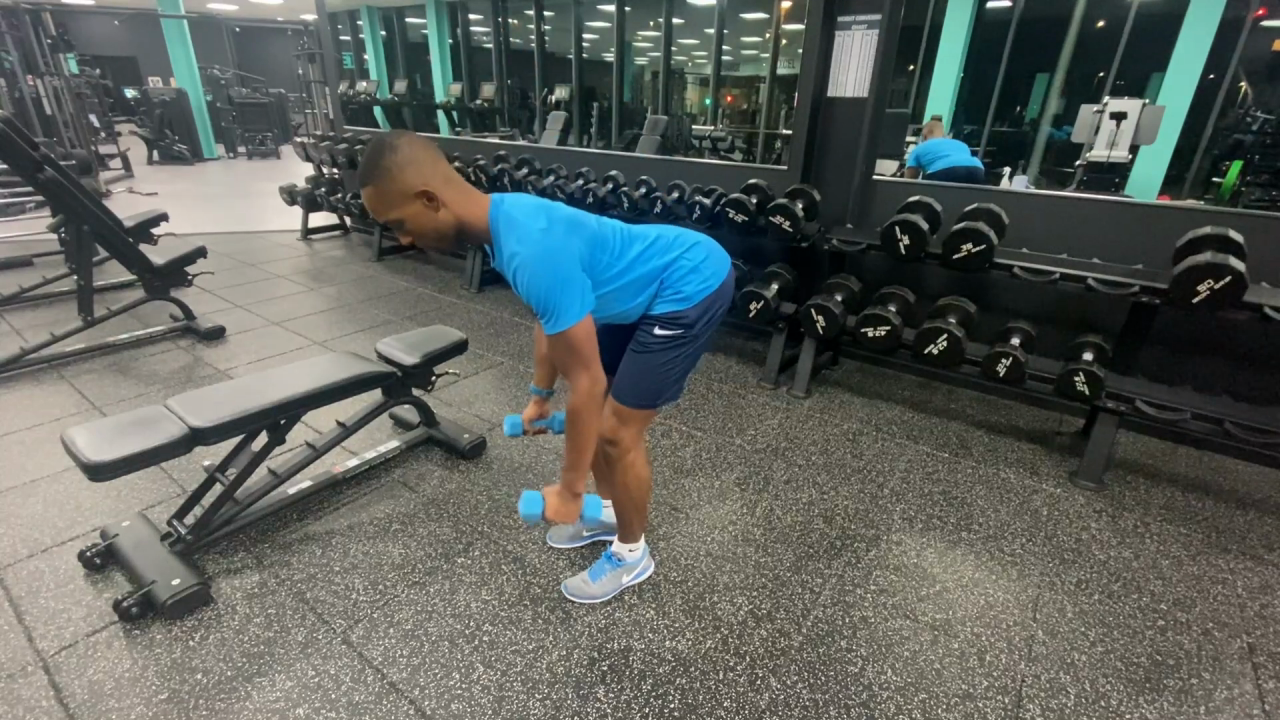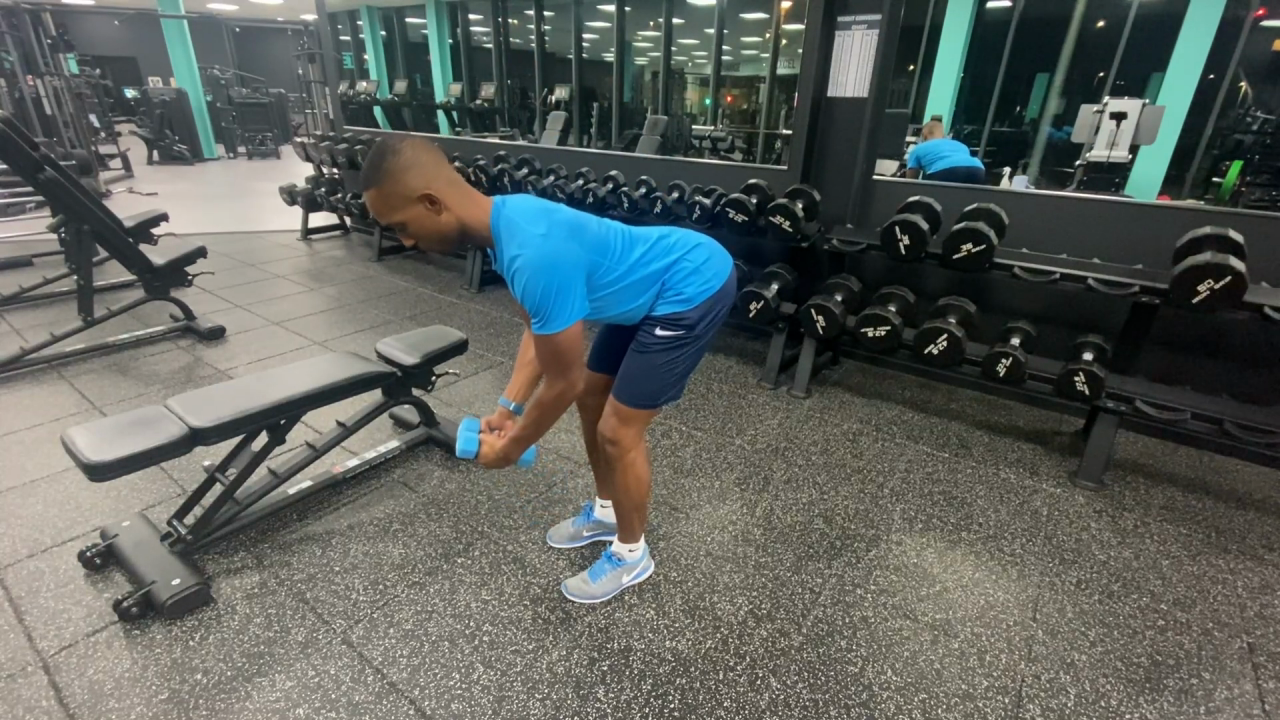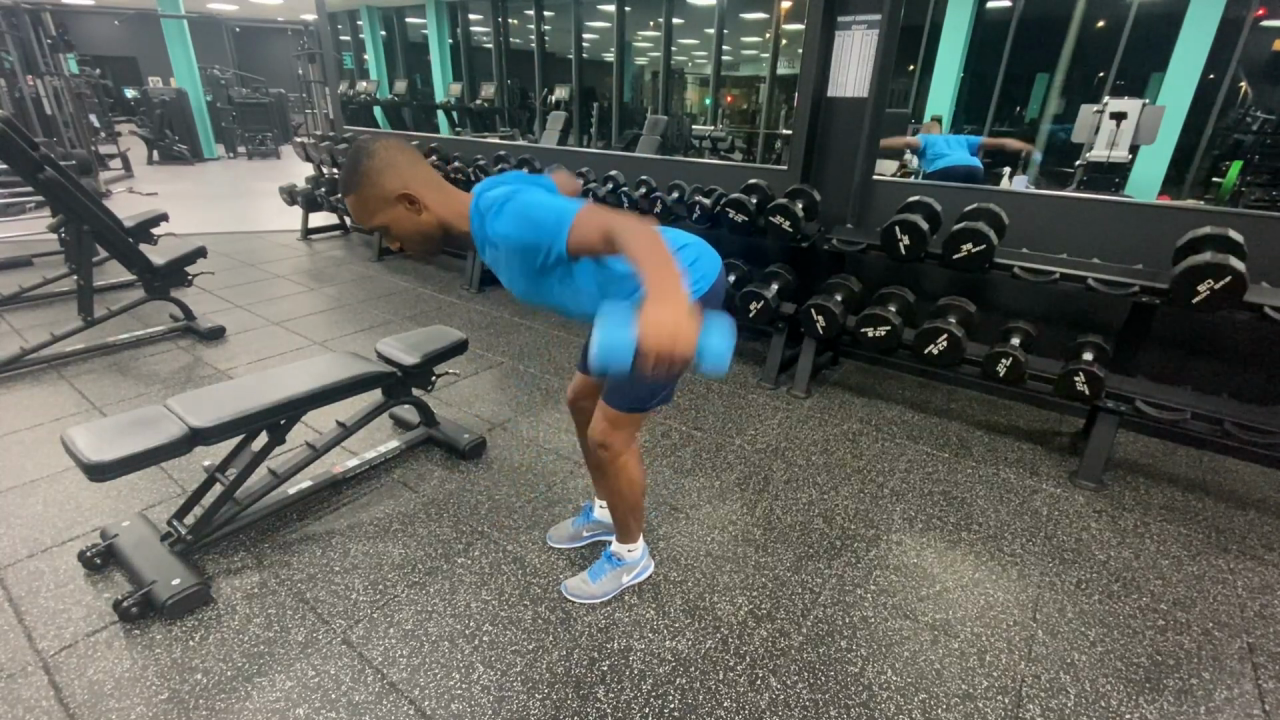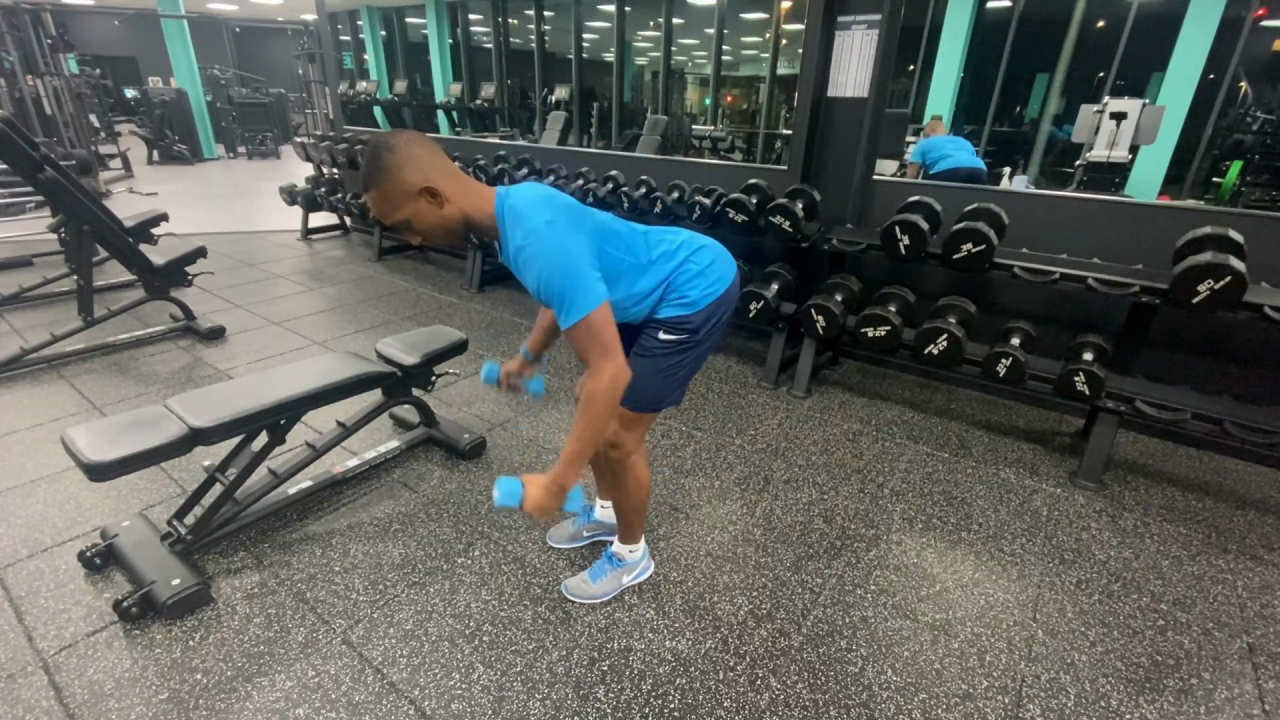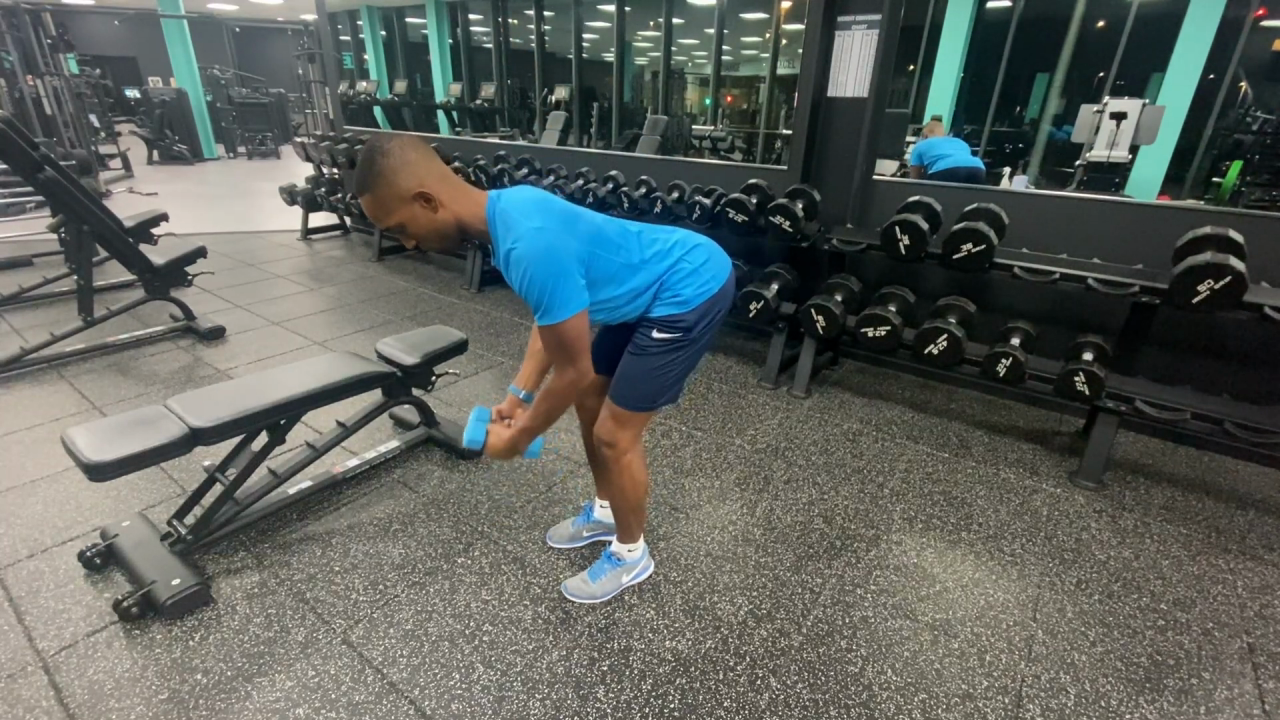
dt=1s
person 1, frame 1
left shoulder: (533, 250)
right shoulder: (506, 217)
left elbow: (587, 382)
right elbow: (550, 319)
left wrist: (569, 488)
right wrist: (539, 396)
left hip: (690, 287)
right hip: (655, 282)
left knee: (616, 428)
right knee: (600, 408)
left ankle: (631, 554)
right ankle: (607, 511)
person 1, frame 2
left shoulder: (536, 253)
right shoulder: (506, 219)
left elbow: (562, 381)
right elbow: (541, 328)
left wrist: (509, 449)
right wrist: (508, 407)
left hip: (692, 288)
right hip: (654, 285)
left knee: (618, 429)
right knee: (592, 399)
left ankle: (631, 554)
right ankle: (606, 511)
person 1, frame 3
left shoulder: (507, 215)
right shoulder: (488, 202)
left elbow: (629, 232)
right elbow: (564, 184)
left wrist: (666, 305)
right wrist: (552, 180)
left hip: (683, 287)
right hip: (642, 292)
left knee: (610, 435)
right knee: (582, 400)
left ankle: (630, 553)
right ankle: (605, 512)
person 1, frame 4
left shoulder: (537, 238)
right shoulder: (512, 206)
left elbow: (611, 371)
left wrist: (555, 482)
right wrist: (528, 356)
left hip: (695, 292)
right hip: (658, 285)
left knee: (617, 435)
right knee: (590, 400)
left ankle: (630, 555)
right ankle: (606, 512)
person 1, frame 5
left shoulder: (530, 245)
right shoulder: (506, 208)
left elbow: (574, 371)
right elbow: (552, 314)
left wrist: (515, 440)
right wrist: (519, 394)
left hip: (689, 290)
right hip: (653, 284)
left knee: (614, 432)
right knee: (589, 402)
left ankle: (630, 553)
right ankle: (606, 512)
